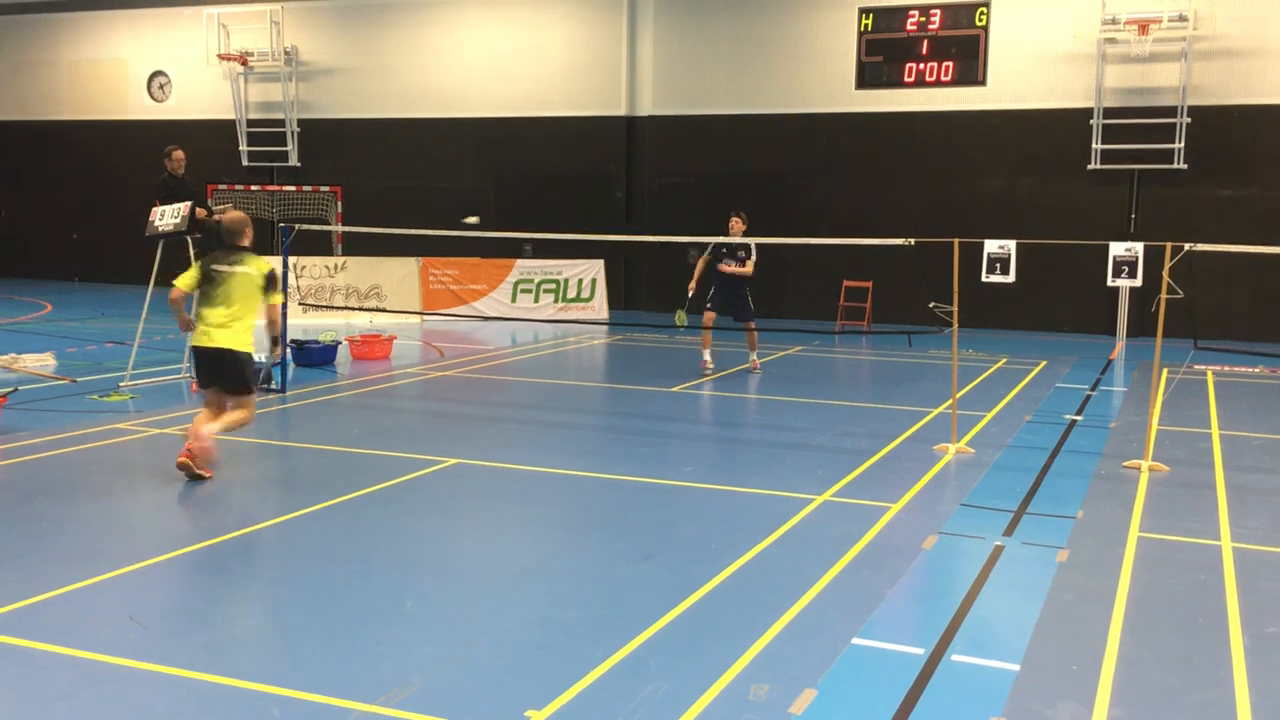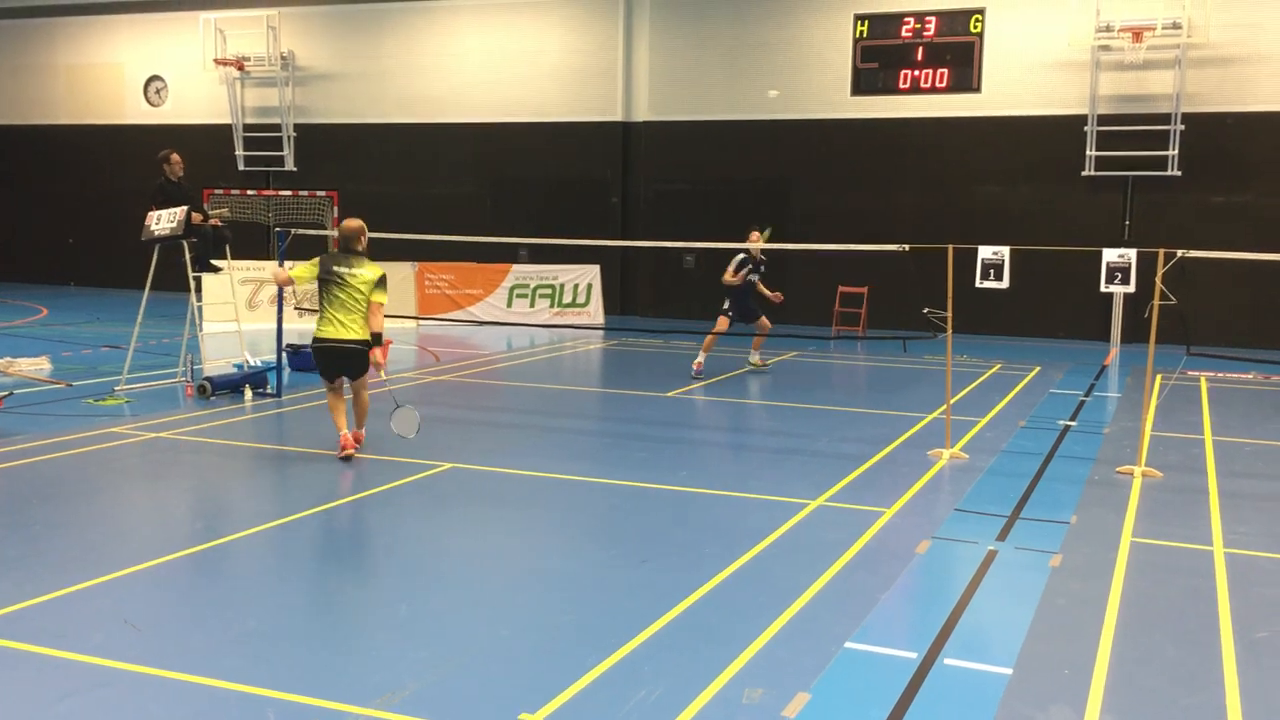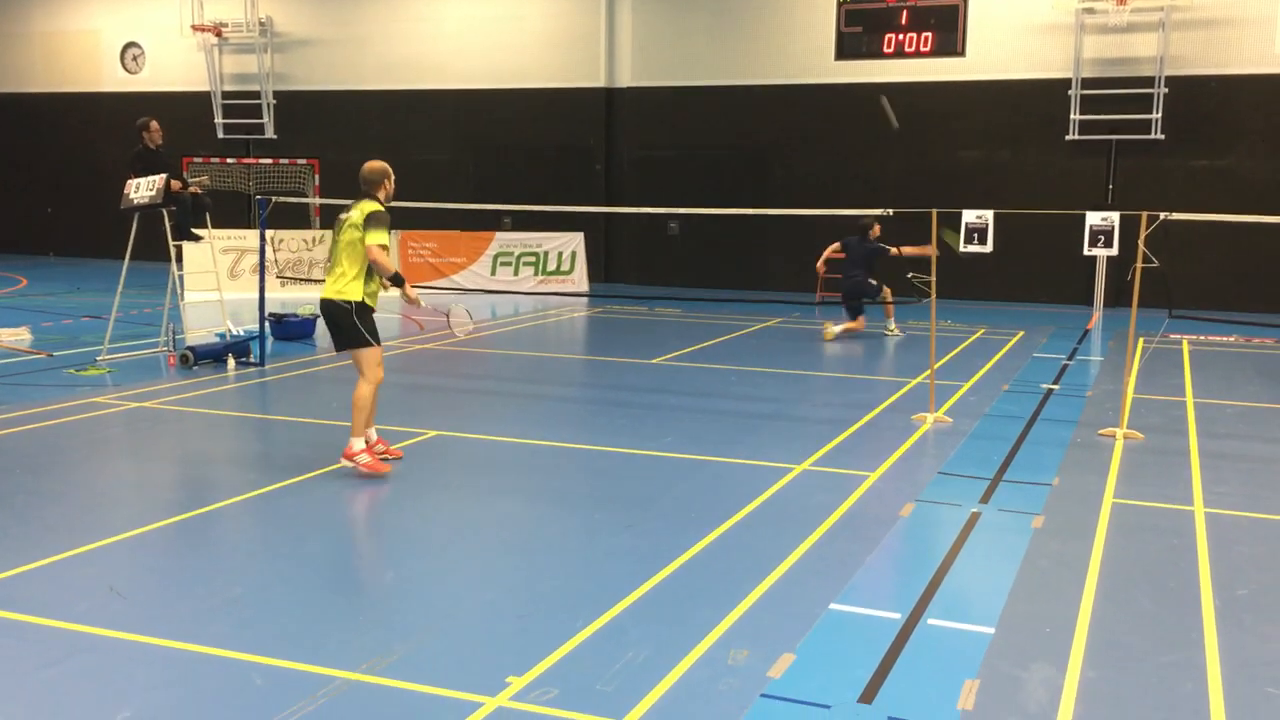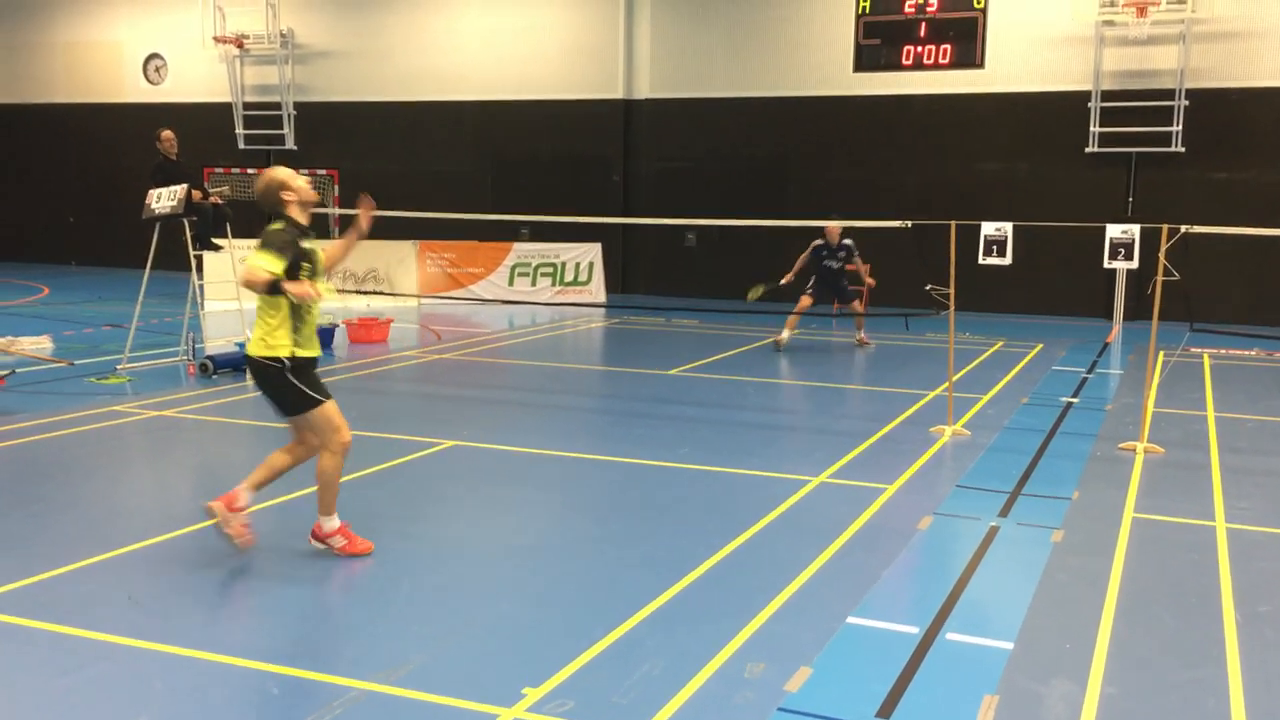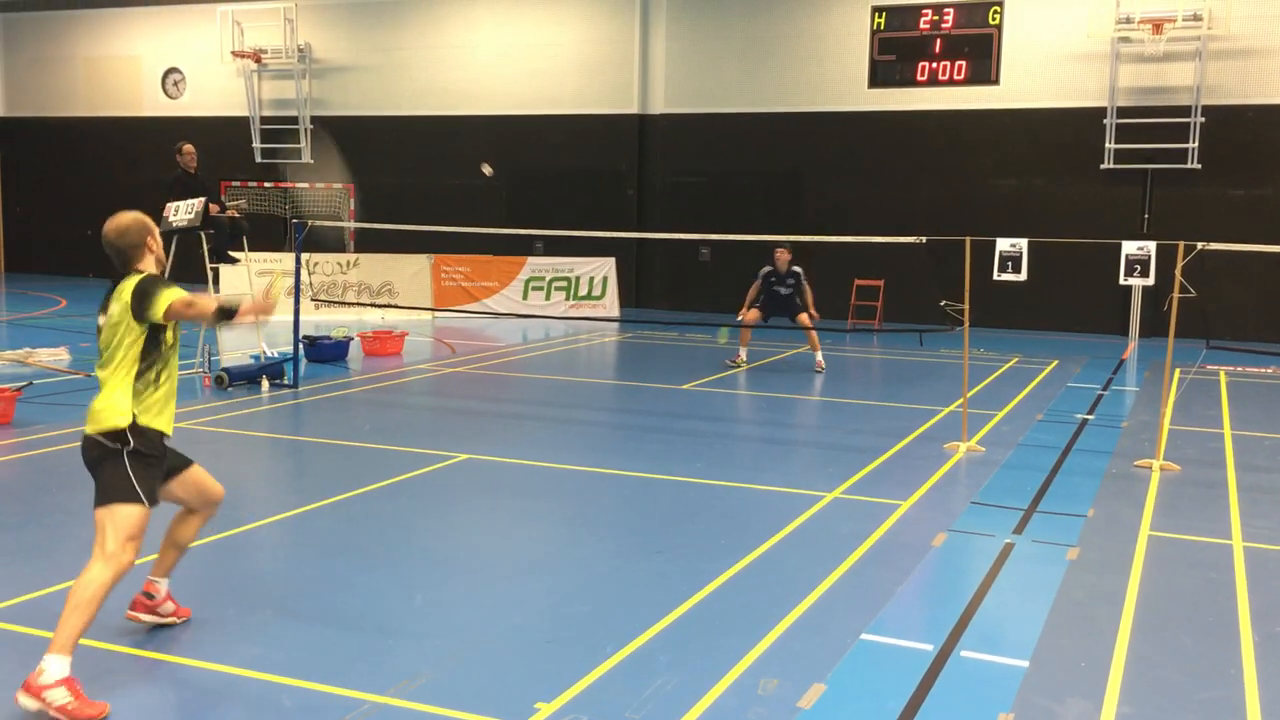
dt=0.7s
person 1, frame 1
left shoulder: (207, 263)
right shoulder: (264, 268)
left elbow: (175, 295)
right elbow: (274, 314)
left wrist: (183, 318)
right wrist: (277, 342)
left hip: (203, 346)
right hip: (234, 349)
left knee: (213, 407)
right knee: (244, 413)
left ankle: (189, 450)
right ankle: (205, 432)
person 1, frame 2
left shoulder: (325, 262)
right shoulder: (376, 272)
left elbow: (286, 279)
right elbow: (376, 311)
left wrist: (278, 273)
right wrist: (377, 347)
left hip: (325, 341)
right hip: (357, 342)
left knee: (334, 390)
right knee: (359, 388)
left ankle: (345, 437)
right ankle: (358, 433)
person 1, frame 3
left shoulder: (350, 212)
right shoulder: (376, 213)
left elbow: (336, 255)
right elbow: (375, 253)
right wrist: (402, 284)
left hip: (335, 301)
right hip: (350, 303)
left knee: (374, 372)
right knee: (372, 375)
left ankle: (369, 442)
right ankle: (357, 449)
person 1, frame 4
left shoulder: (297, 235)
right shoulder: (283, 235)
left elbow: (318, 264)
right elbow: (249, 276)
left wrist: (357, 232)
right wrist: (286, 287)
left hip: (287, 358)
right hip: (282, 360)
left knee: (307, 444)
right knee: (337, 439)
left ankle: (236, 500)
right ankle: (329, 528)
person 1, frame 5
left shoulder: (116, 299)
right shoulder: (143, 288)
right elbow: (183, 304)
right wrist: (234, 309)
left hip: (133, 437)
right hip: (120, 443)
left knee: (208, 497)
right knee: (114, 557)
left ankle: (152, 593)
right ankle: (48, 679)
